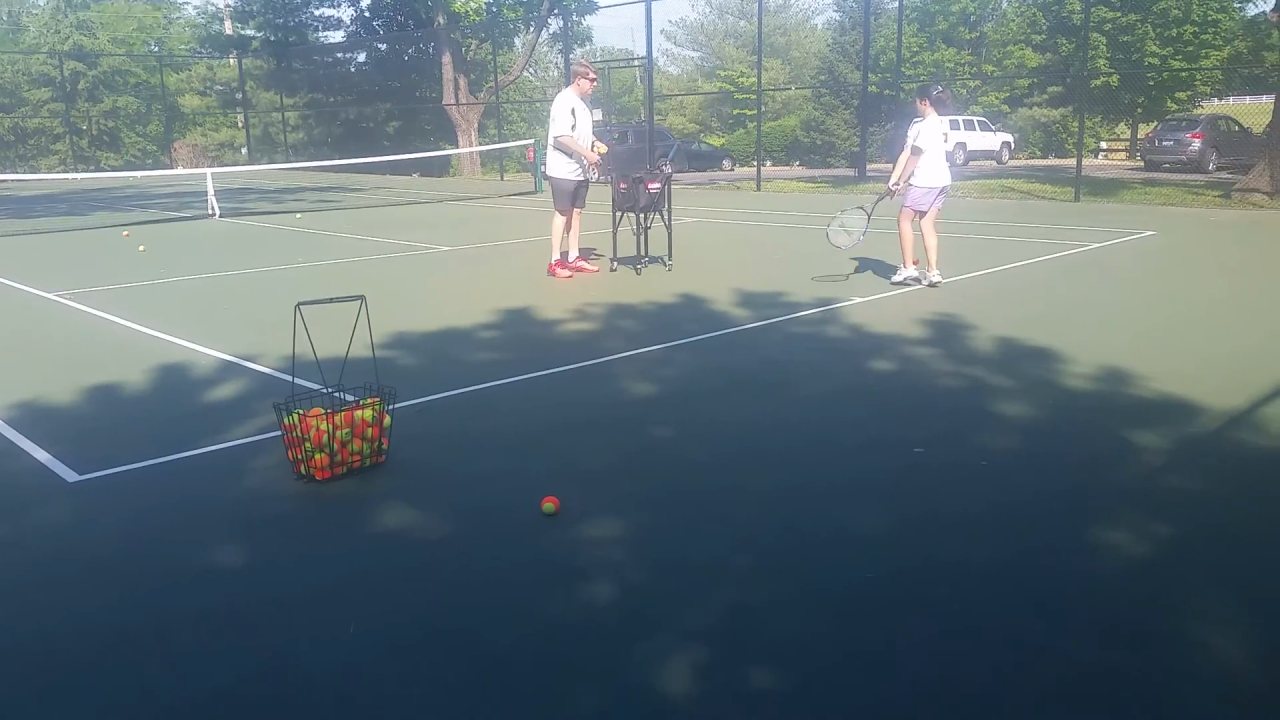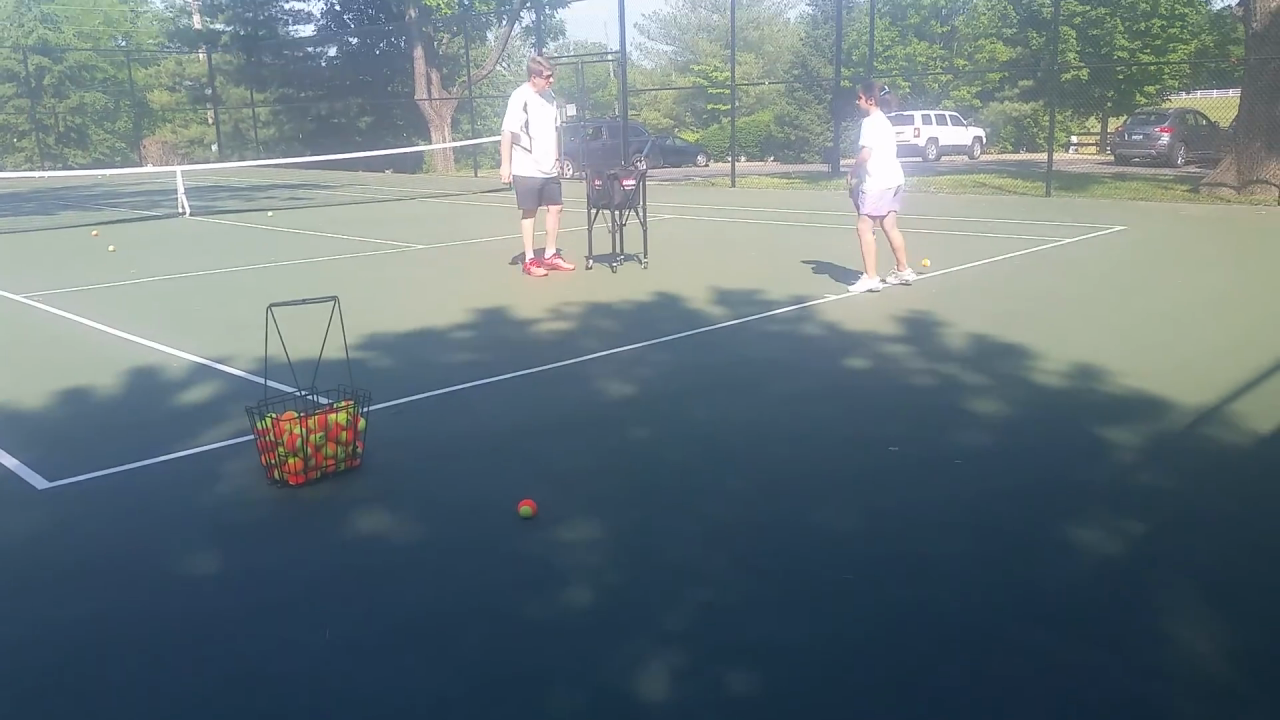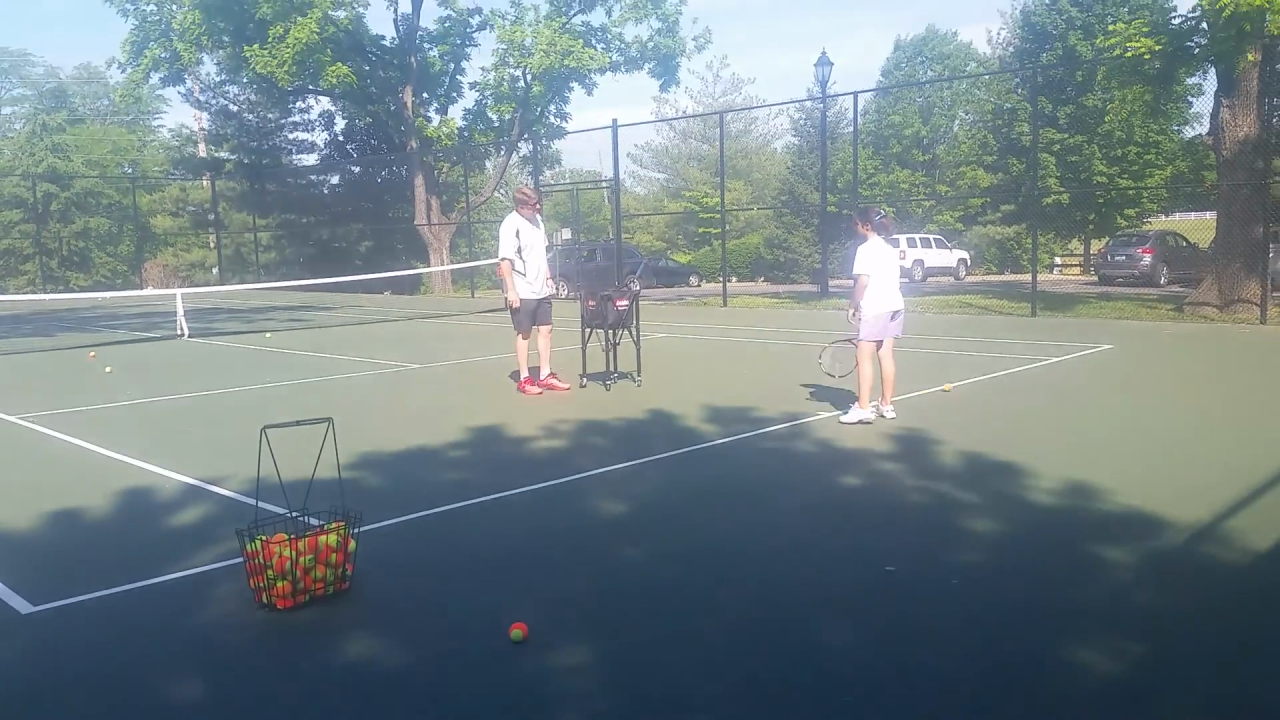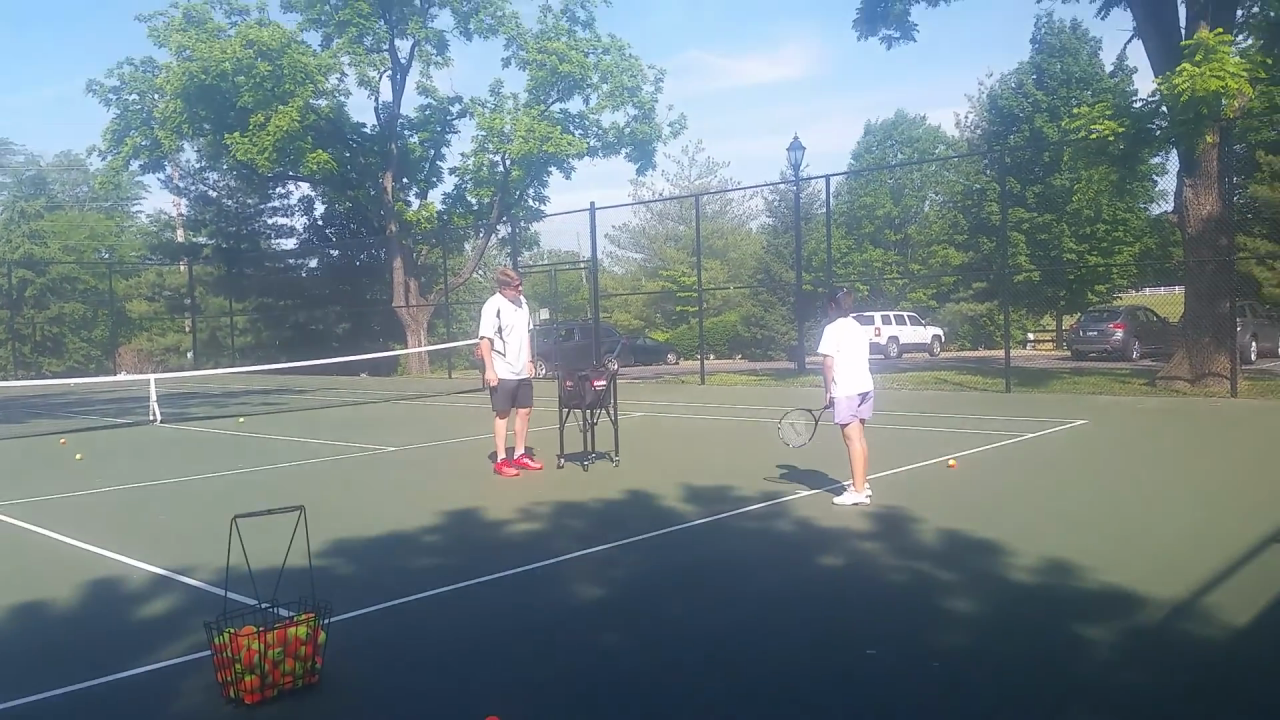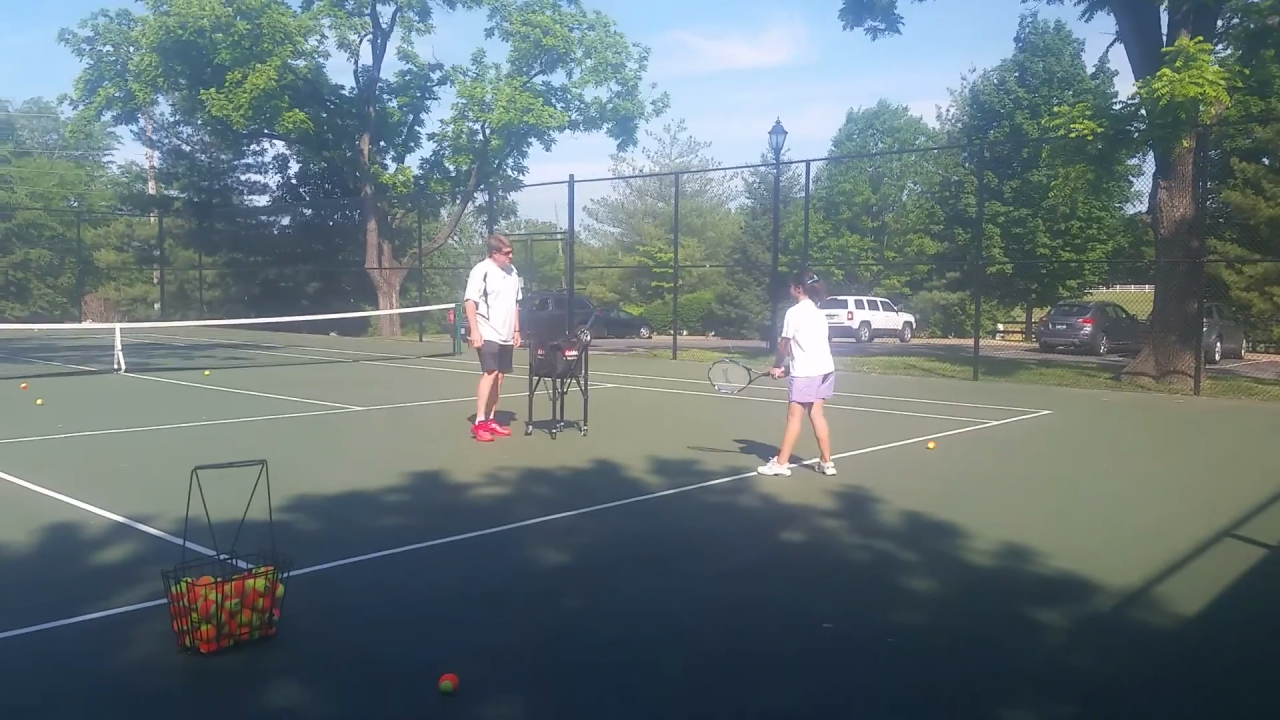
dt=0.7s
person 1, frame 1
left shoulder: (581, 101)
right shoulder: (564, 101)
right elbow: (562, 137)
left wrist: (595, 142)
right wrist: (587, 153)
left hip: (579, 169)
right hip: (563, 169)
left knee: (576, 212)
right knee: (562, 213)
left ankle: (573, 258)
right ankle: (555, 262)
person 1, frame 2
left shoulder: (549, 95)
right shoulder: (520, 98)
right elbow: (508, 132)
left wrist: (556, 158)
right wrist: (506, 164)
left hip: (549, 168)
right hip: (527, 169)
left knee: (555, 208)
right knee: (530, 212)
left ankle: (550, 255)
right ankle: (530, 260)
person 1, frame 3
left shoulder: (537, 219)
right shoulder: (511, 225)
right elbow: (505, 260)
left wrist: (548, 277)
right wrist: (511, 290)
left hip: (541, 289)
right hip: (522, 291)
left knee: (545, 329)
right knee: (524, 333)
left ankle: (545, 376)
right ankle: (524, 379)
person 1, frame 4
left shoulder: (522, 302)
right shoulder: (493, 306)
right elbow: (485, 339)
left wrist: (530, 360)
right wrist: (489, 369)
left hip: (522, 371)
right hip: (502, 372)
left knee: (524, 411)
right knee: (503, 414)
left ankle: (519, 455)
right ankle: (501, 460)
person 1, frame 5
left shoulder: (512, 271)
right shoulder: (482, 270)
right elbow: (470, 301)
left wrist: (516, 329)
right wrist: (474, 331)
left hip: (505, 335)
right hip: (487, 334)
left knee: (499, 377)
right knee: (490, 373)
left ankle: (490, 420)
right ankle: (479, 422)
person 2, frame 1
left shoulder: (927, 124)
right shoulder: (928, 124)
left elbow: (915, 155)
right elbow: (907, 152)
left wrist: (902, 180)
right wrist: (894, 177)
left hip: (925, 181)
right hip: (940, 181)
left knee: (904, 219)
right knee: (927, 226)
left ankle: (908, 267)
right ankle: (932, 272)
person 2, frame 2
left shoulder: (870, 122)
right shoulder: (884, 122)
left elbow: (865, 154)
left wrist: (853, 174)
right wrist: (861, 177)
left hip: (879, 182)
right hip: (894, 180)
left knee: (864, 227)
right knee: (890, 226)
left ankle: (871, 277)
right ankle: (903, 270)
person 2, frame 3
left shoulder: (865, 248)
right shoulder: (890, 249)
left elbow: (862, 282)
left wrist: (852, 306)
left hip: (875, 308)
right hip: (894, 305)
left knee: (864, 357)
right knee: (885, 355)
left ankle: (863, 408)
right ankle: (886, 405)
person 2, frame 4
left shoulder: (832, 329)
right shoulder: (860, 328)
left elbow: (828, 363)
right elbow: (865, 360)
left wrist: (828, 390)
left hip: (845, 390)
right hip: (865, 386)
left knee: (852, 439)
right knee: (859, 437)
left ankle: (858, 491)
right ankle: (862, 484)
person 2, frame 5
left shoulder: (794, 311)
right shoulder: (818, 312)
left elbow: (785, 344)
left wrist: (777, 366)
right wrist: (788, 366)
left hip: (805, 371)
right hip: (824, 368)
left knee: (794, 417)
right knee: (817, 415)
left ankle: (781, 463)
right ankle: (826, 462)
